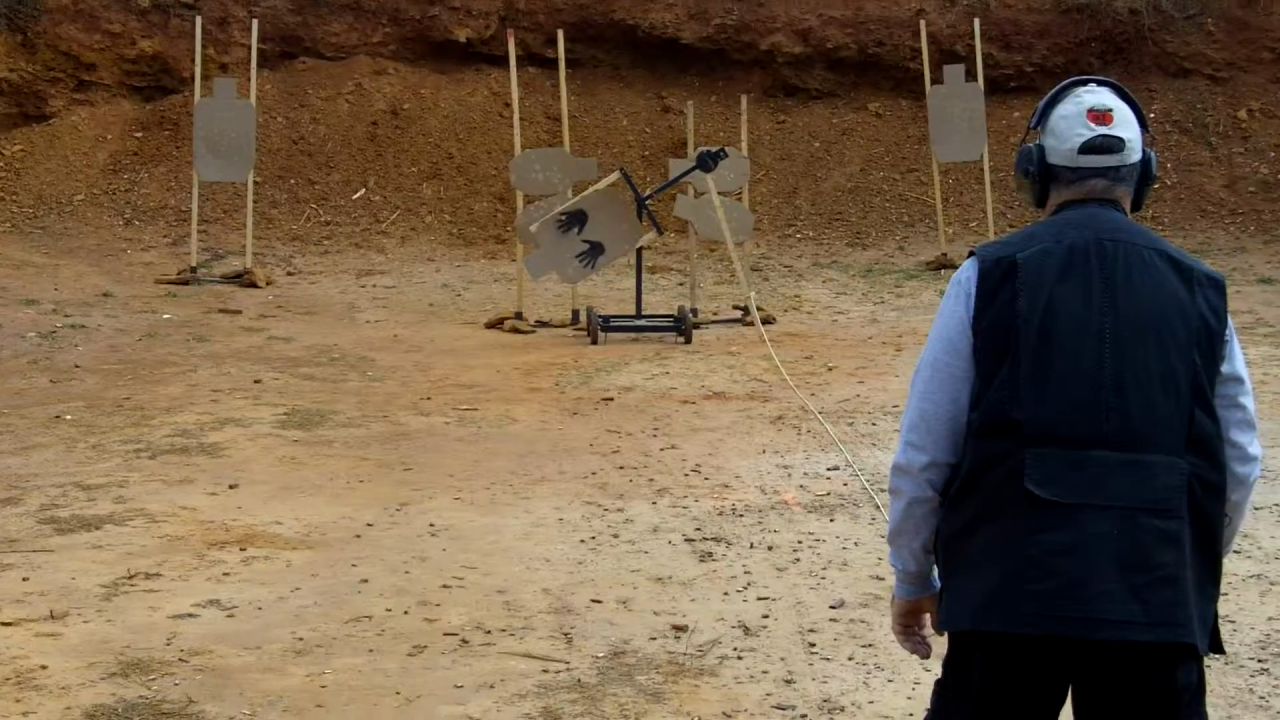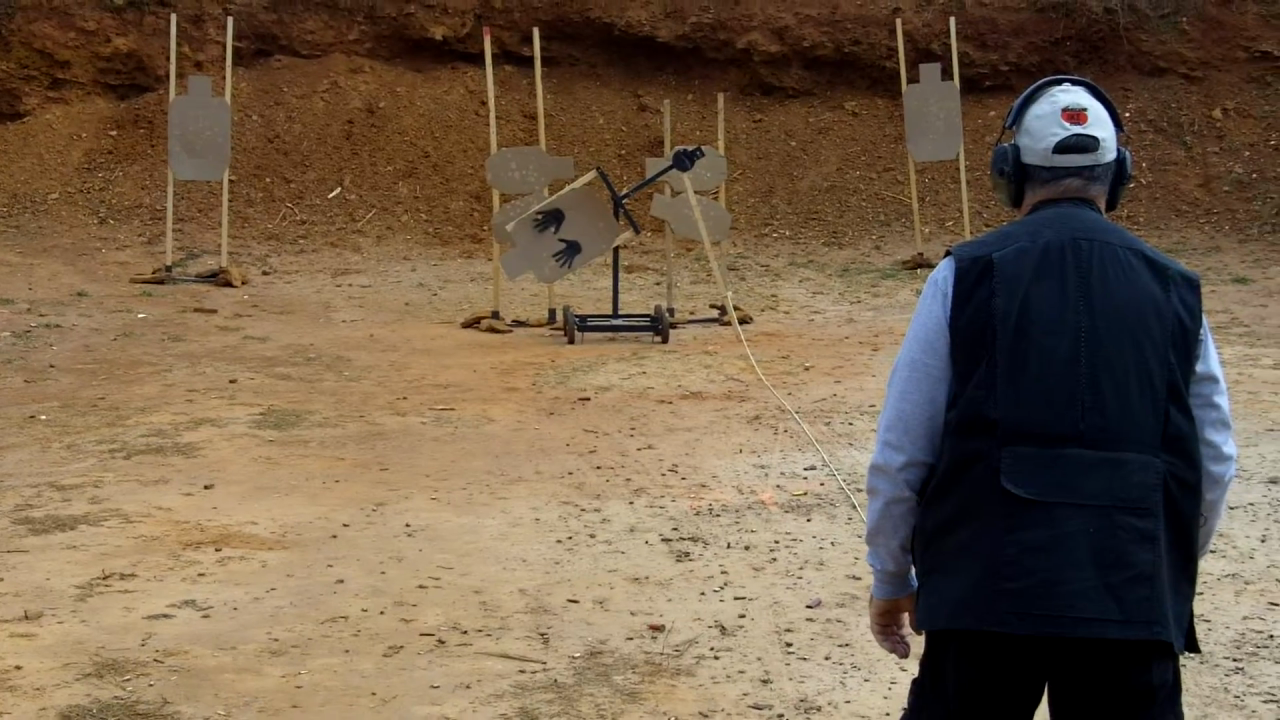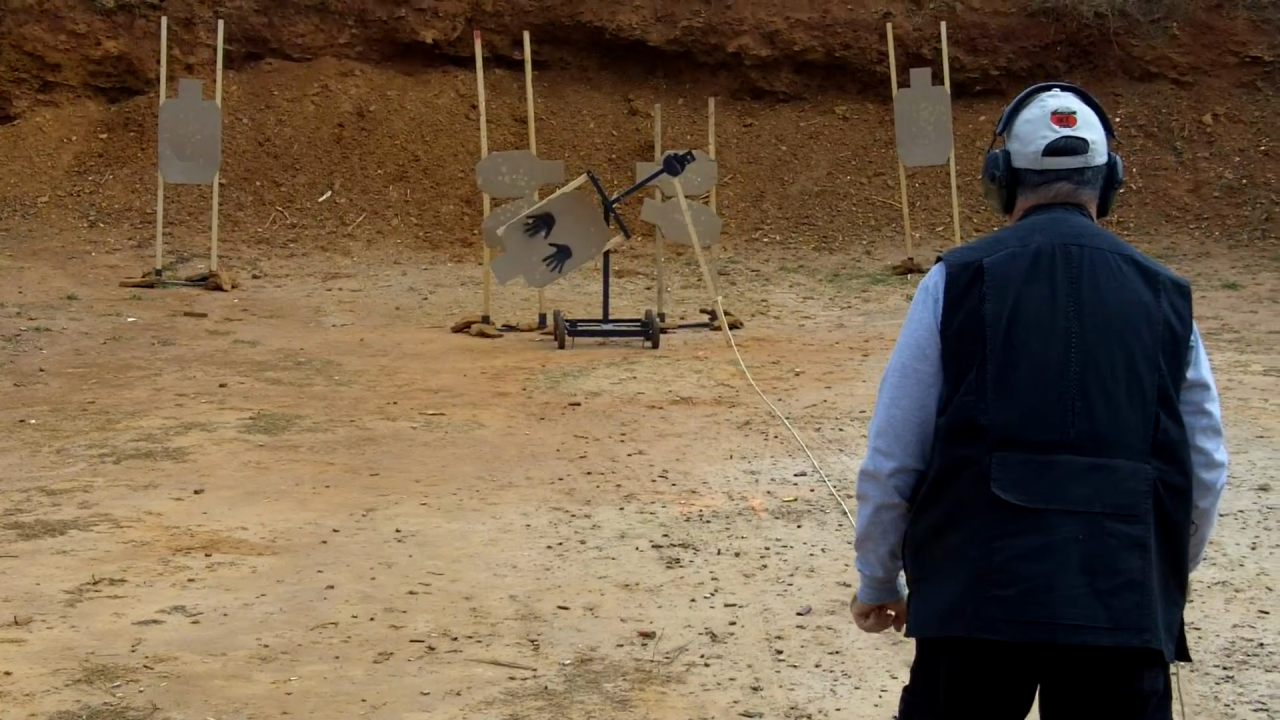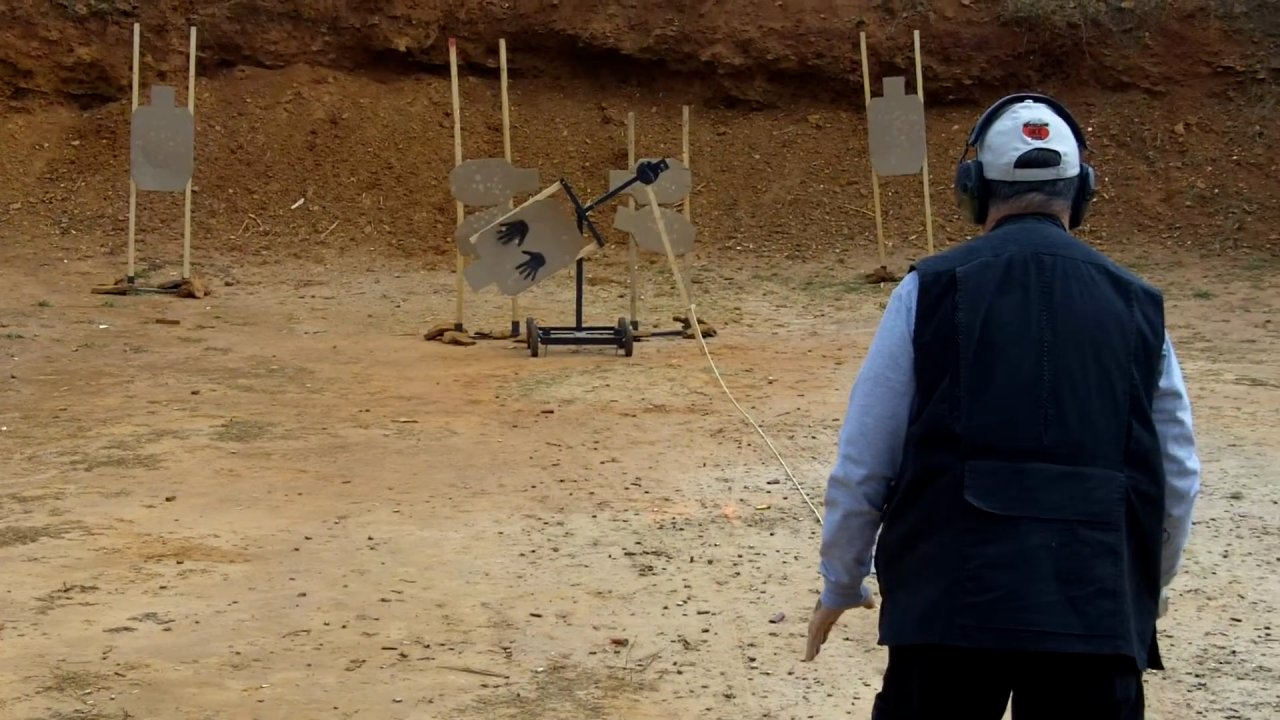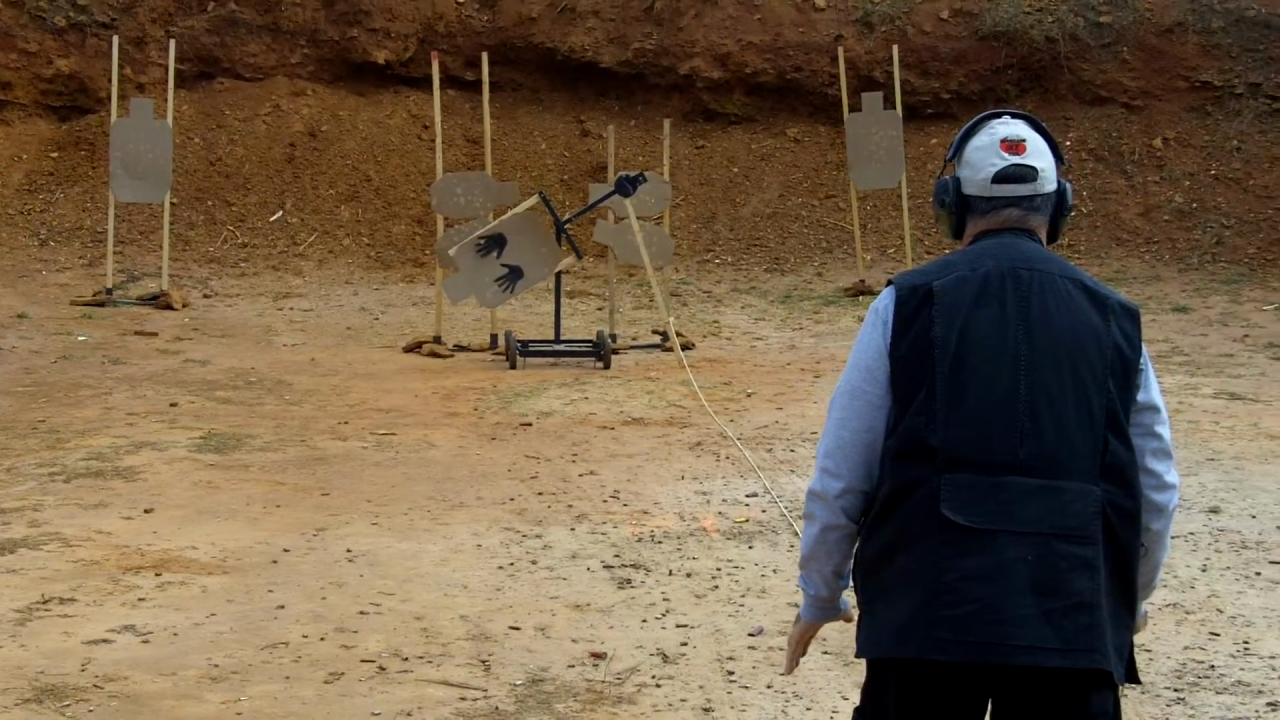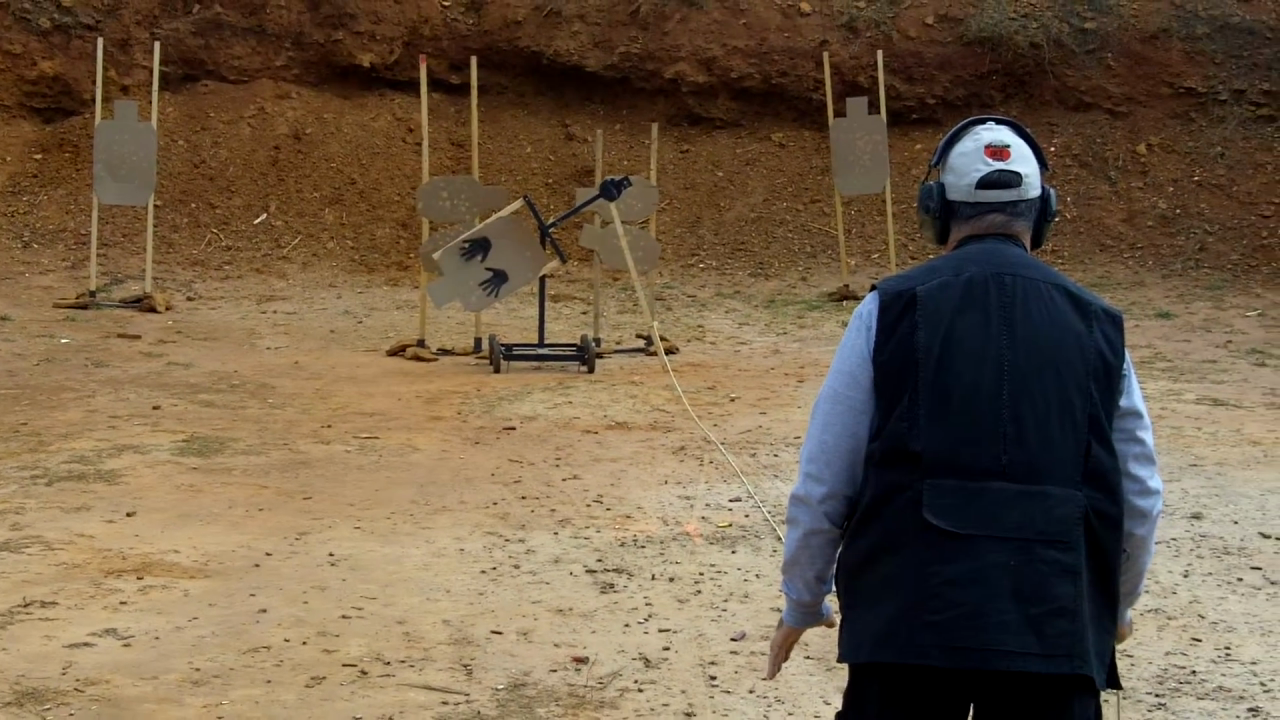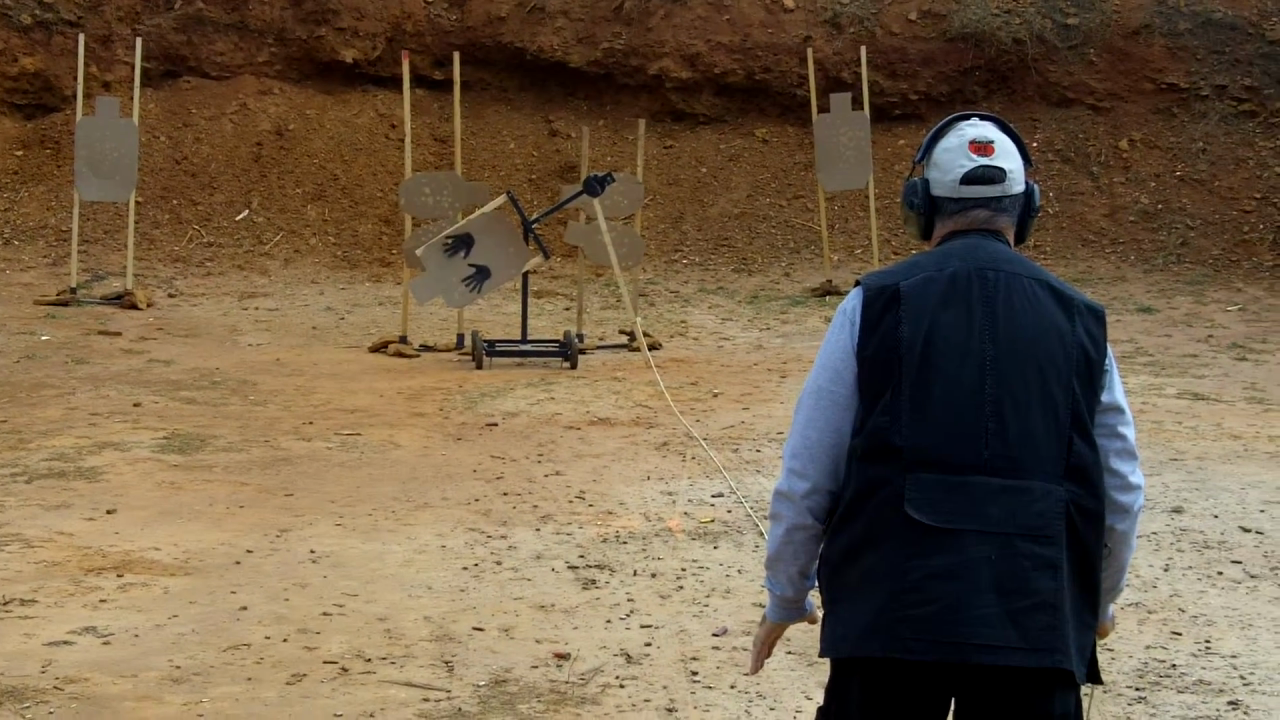
dt=0.4s
person 1, frame 1
left shoulder: (991, 275)
right shoulder: (1200, 289)
left elbow: (924, 453)
right elbow: (1239, 464)
left wrist: (913, 577)
right wrist: (1192, 574)
left hip: (1008, 592)
right hip: (1157, 600)
person 1, frame 2
left shoulder: (968, 275)
right shoulder: (1174, 290)
left elbow: (902, 452)
right elbow: (1213, 462)
left wrist: (891, 577)
right wrist: (1171, 571)
left hip: (985, 589)
right hip: (1133, 596)
person 1, frame 3
left shoulder: (958, 281)
right shoulder: (1166, 296)
left elbow: (892, 458)
right elbow: (1205, 471)
left wrist: (877, 578)
right wrist: (1165, 580)
left hip: (976, 596)
right hip: (1124, 603)
person 1, frame 4
left shoulder: (932, 289)
right shoulder: (1137, 306)
left elbow: (863, 466)
right elbow: (1177, 478)
left wrist: (841, 581)
right wrist: (1146, 586)
left hip: (949, 603)
right hip: (1096, 609)
person 1, frame 5
left shoulder: (909, 304)
right shoulder: (1114, 319)
left elbow: (840, 480)
right elbow: (1155, 491)
left wrist: (820, 596)
right wrist: (1127, 599)
left hip: (925, 615)
right hip: (1072, 621)
person 1, frame 6
left shoulder: (892, 309)
right shoulder: (1097, 325)
left elbow: (823, 484)
right elbow: (1139, 497)
left wrist: (802, 601)
right wrist: (1114, 605)
left hip: (908, 620)
right hip: (1054, 626)
person 1, frame 7
left shoulder: (876, 304)
right shoulder: (1079, 320)
left elbow: (806, 479)
right elbow: (1120, 492)
left wrist: (785, 597)
right wrist: (1097, 601)
left hip: (891, 612)
right hip: (1035, 618)
